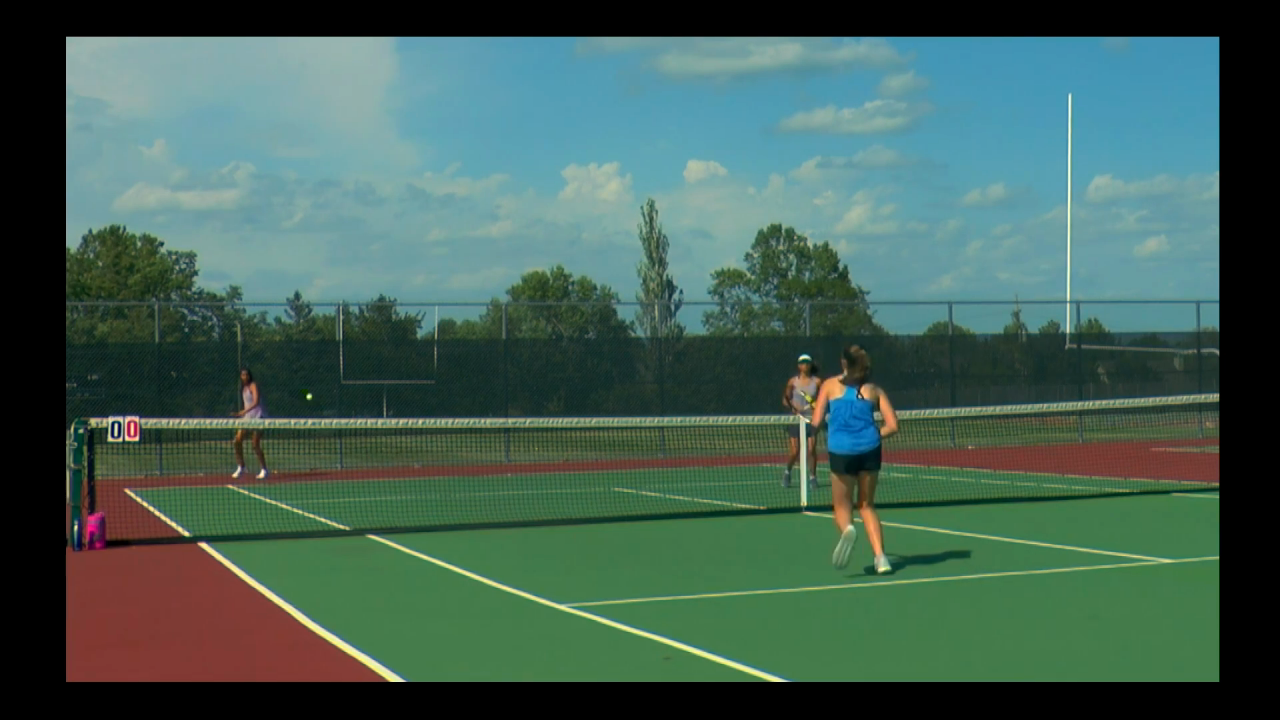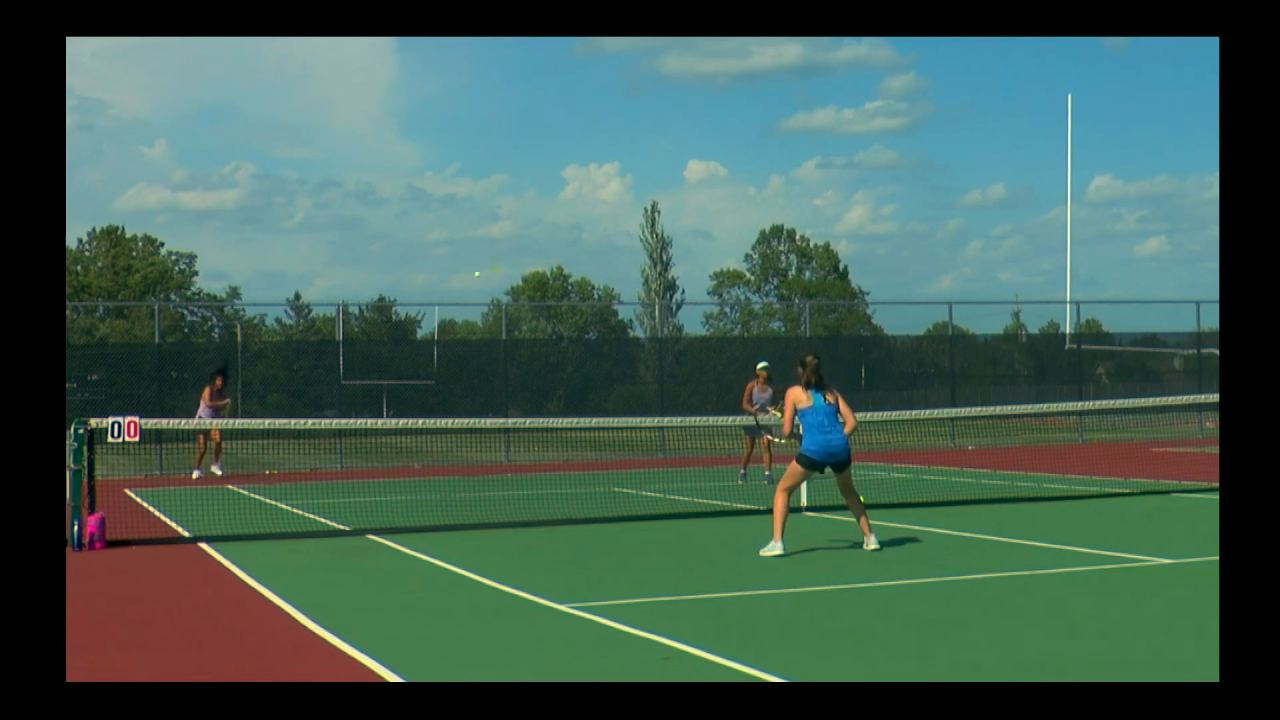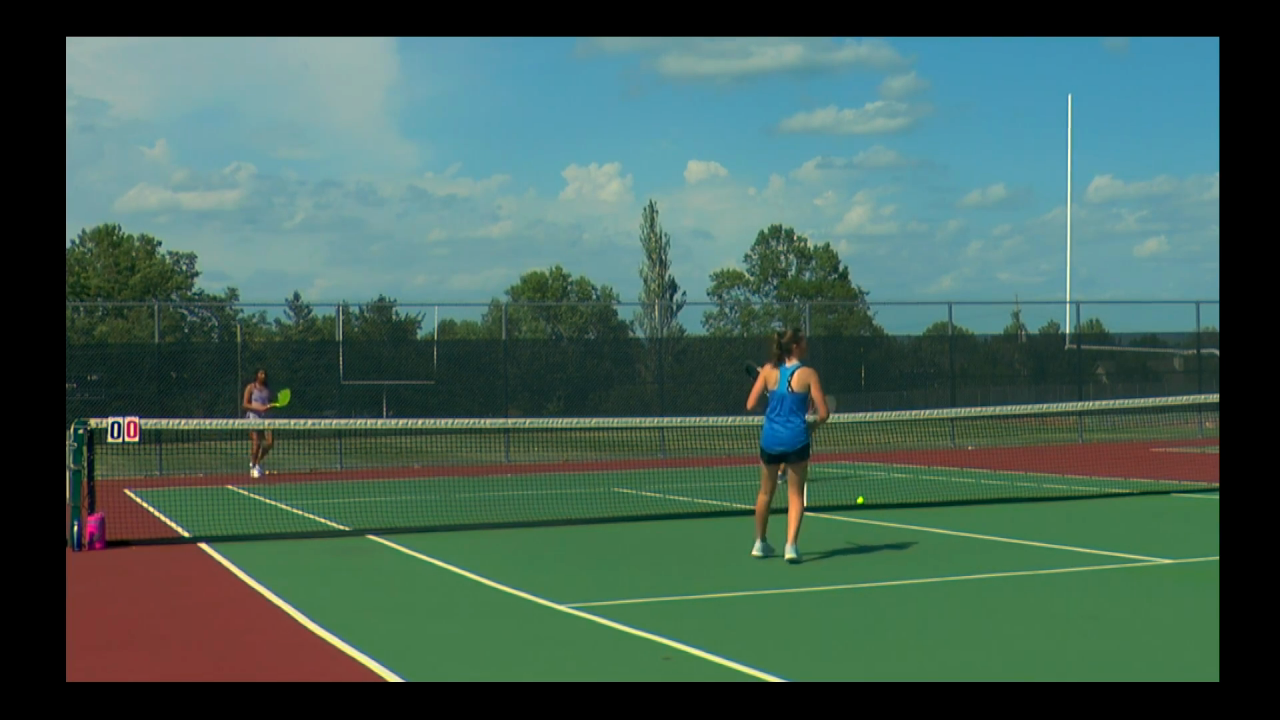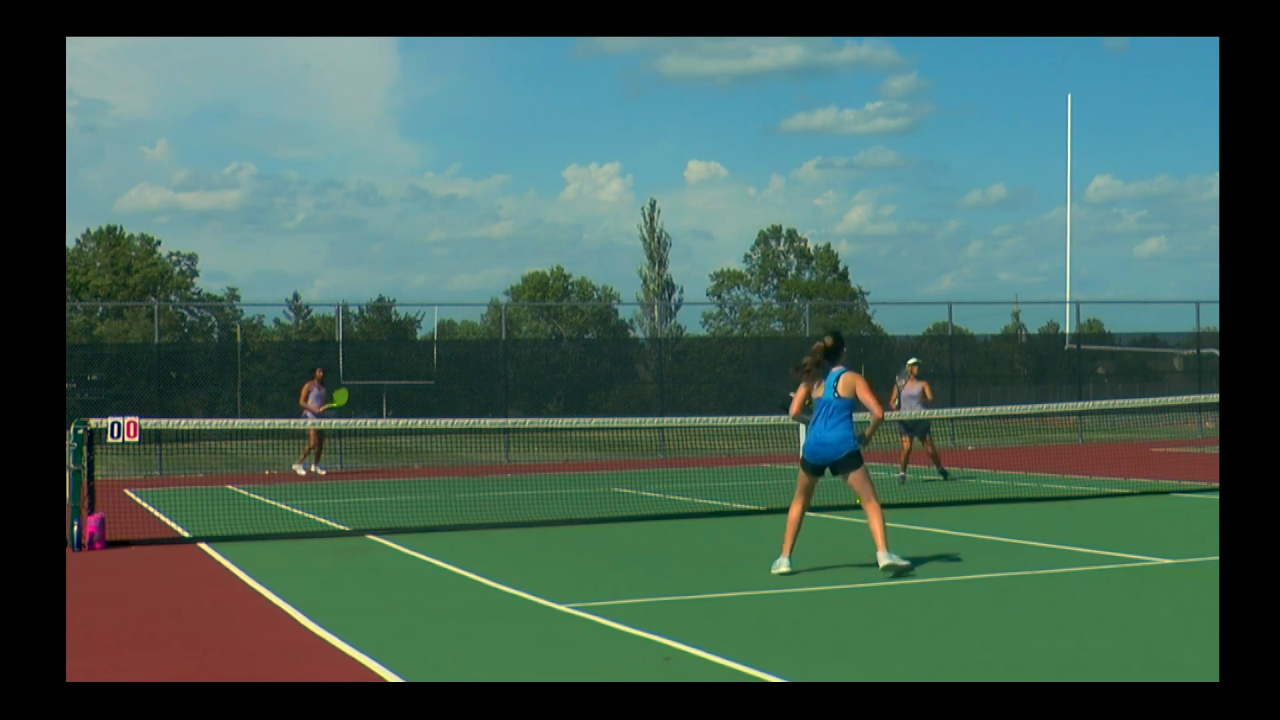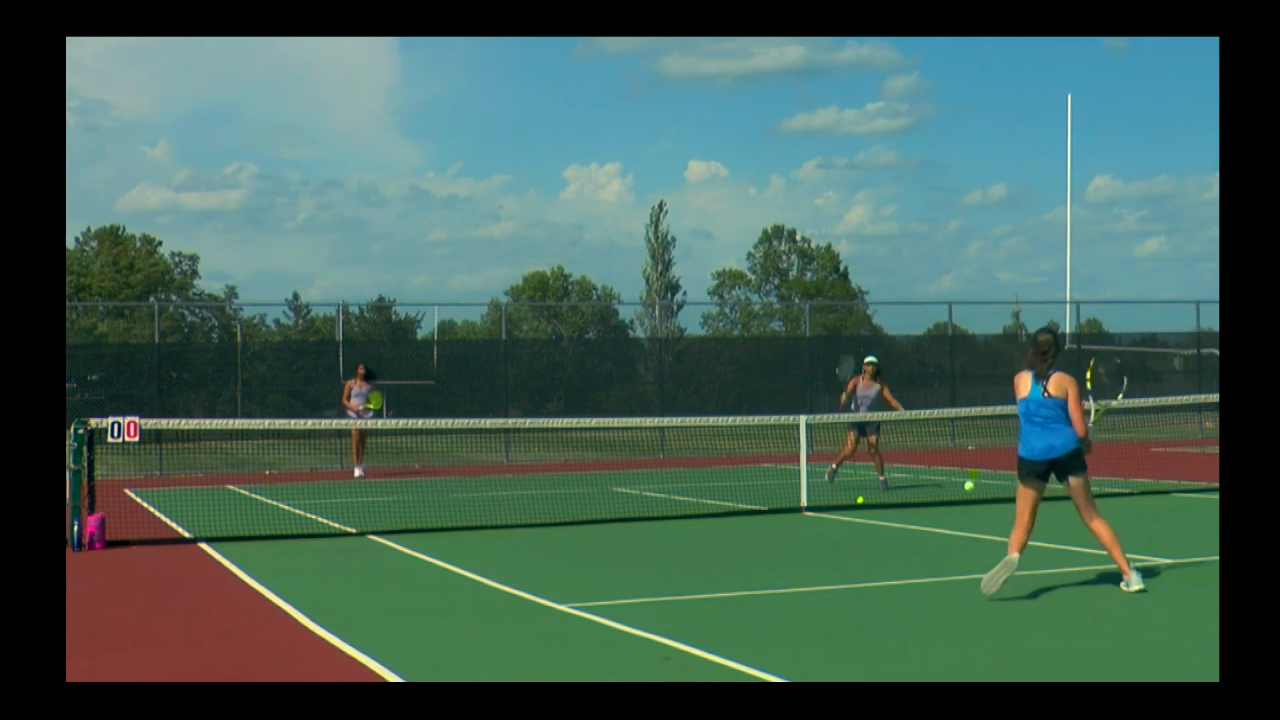
dt=1s
person 1, frame 1
left shoulder: (831, 384)
right shoulder: (875, 389)
left elbow: (817, 421)
right elbow: (892, 426)
left hip: (840, 449)
right hip: (869, 448)
left knee: (842, 510)
right knee: (866, 505)
left ankle: (847, 530)
right ankle: (880, 557)
person 1, frame 2
left shoulder: (793, 392)
right shoulder: (831, 391)
left elbow: (787, 430)
right elbow: (852, 422)
left wrist: (799, 437)
left hip: (813, 450)
right hip: (840, 447)
left knee: (782, 490)
right knee: (848, 490)
left ankle: (777, 542)
right ankle: (870, 537)
person 1, frame 3
left shoulder: (769, 370)
right shoulder: (808, 374)
left elbow: (751, 405)
right elbow: (823, 413)
right wrist: (813, 426)
left hip: (770, 438)
right hip: (796, 439)
left knee: (765, 491)
right knee: (796, 494)
left ankle: (760, 542)
right ankle: (791, 545)
person 1, frame 4
left shoulder: (812, 376)
right shoulder: (855, 379)
left elbow: (794, 413)
right elbow: (878, 413)
right wrist: (867, 434)
left hip: (815, 448)
right hip: (845, 449)
left knee: (799, 502)
right knee: (872, 505)
left ankle: (784, 559)
right ankle: (884, 554)
person 1, frame 5
left shoulder: (1020, 379)
right shoulder: (1067, 381)
right elbow: (1080, 431)
right wrist: (1085, 446)
left hip: (1031, 453)
right hip: (1065, 449)
left knee: (1021, 527)
right knee: (1092, 518)
left ankle: (1012, 557)
right ankle: (1130, 574)
